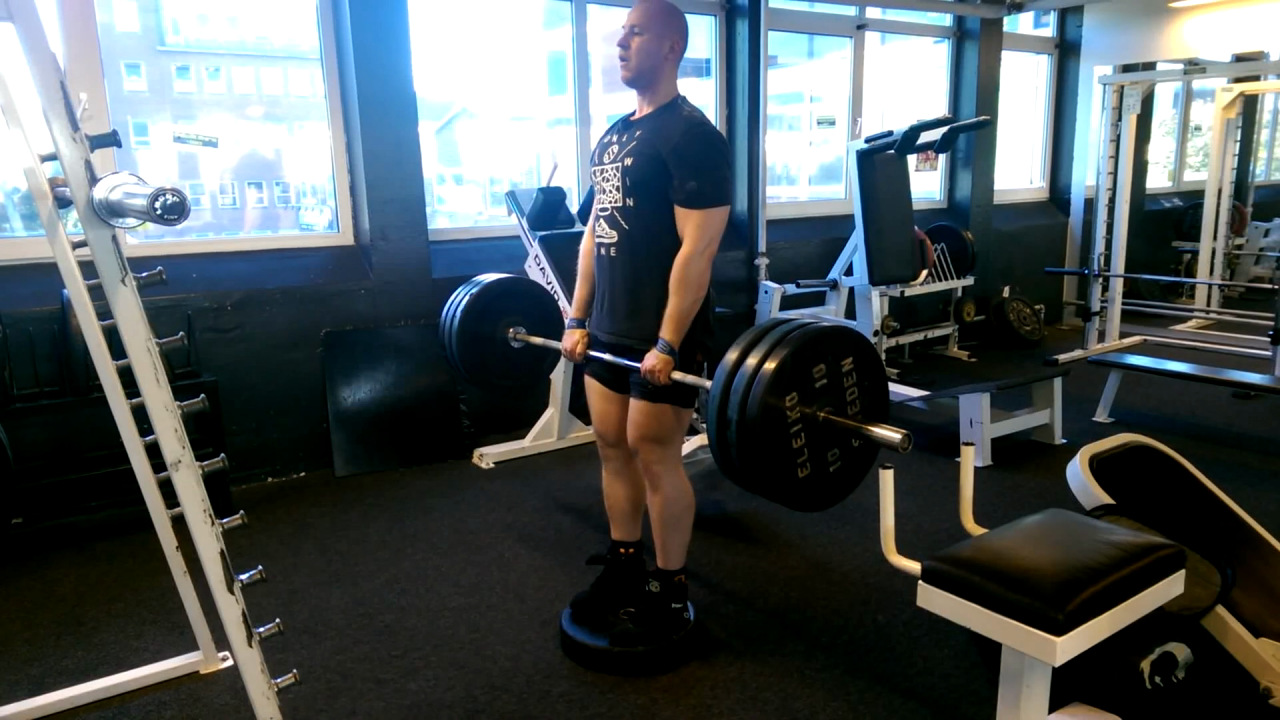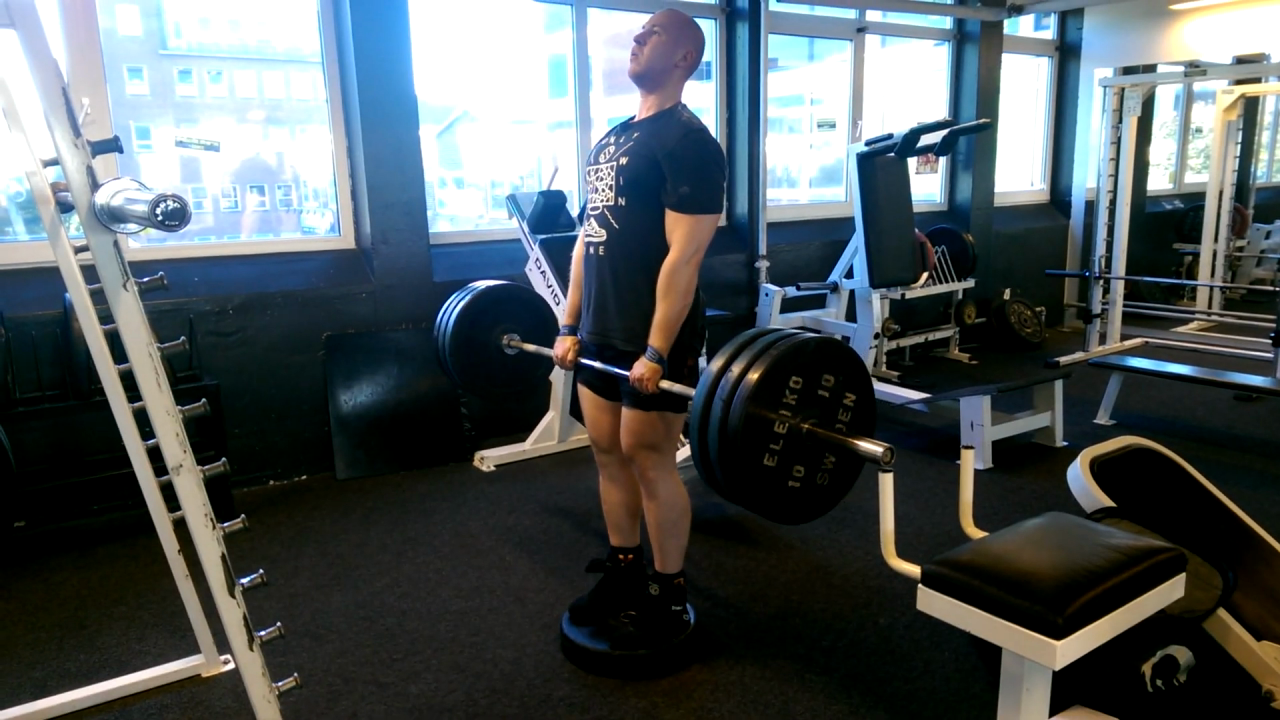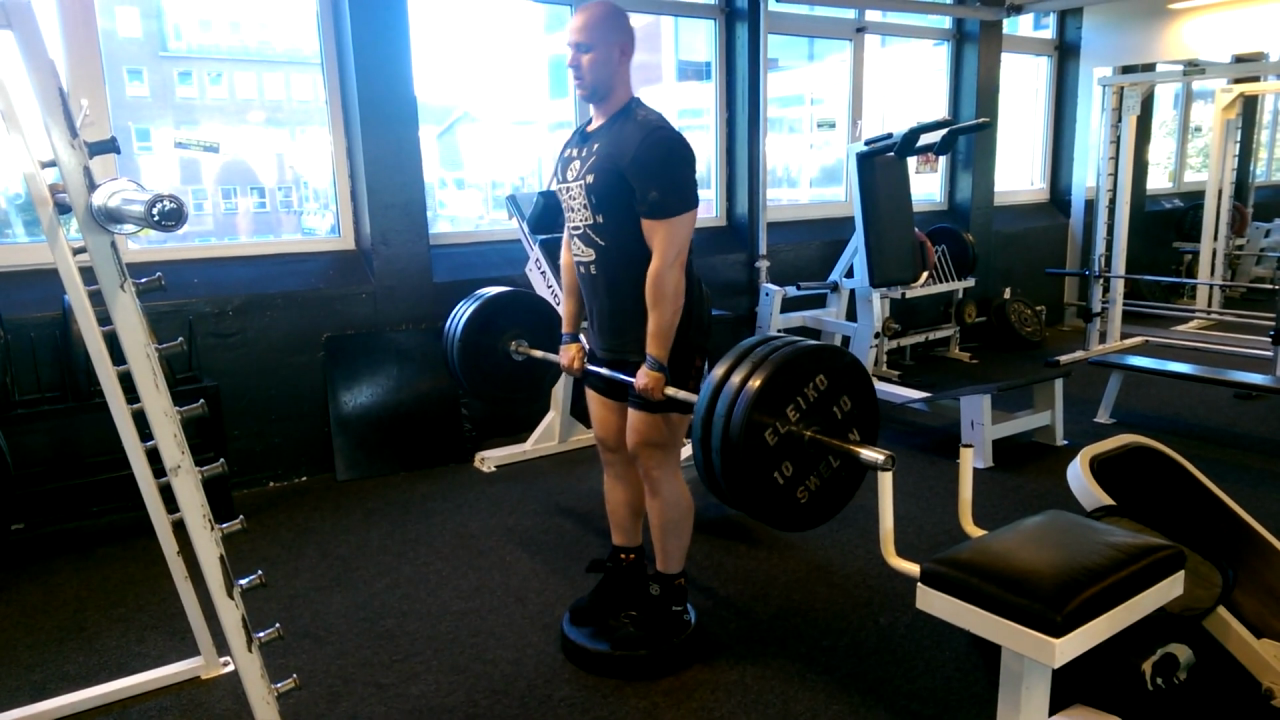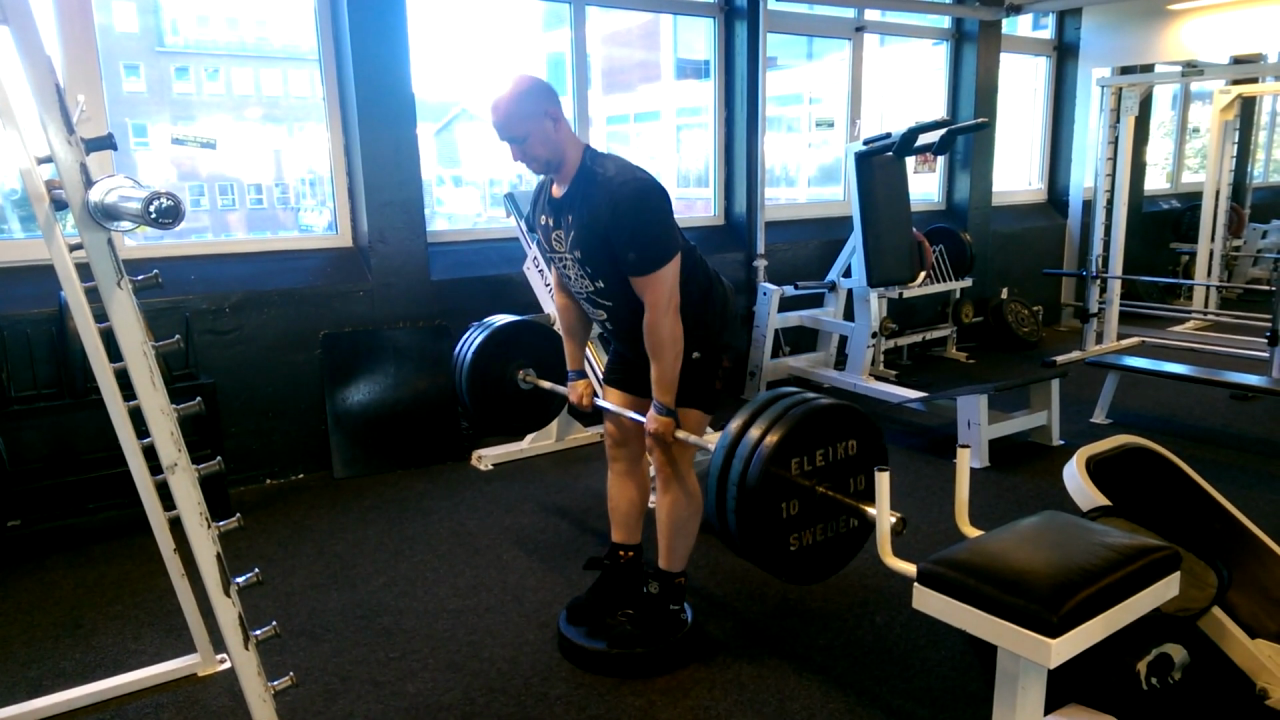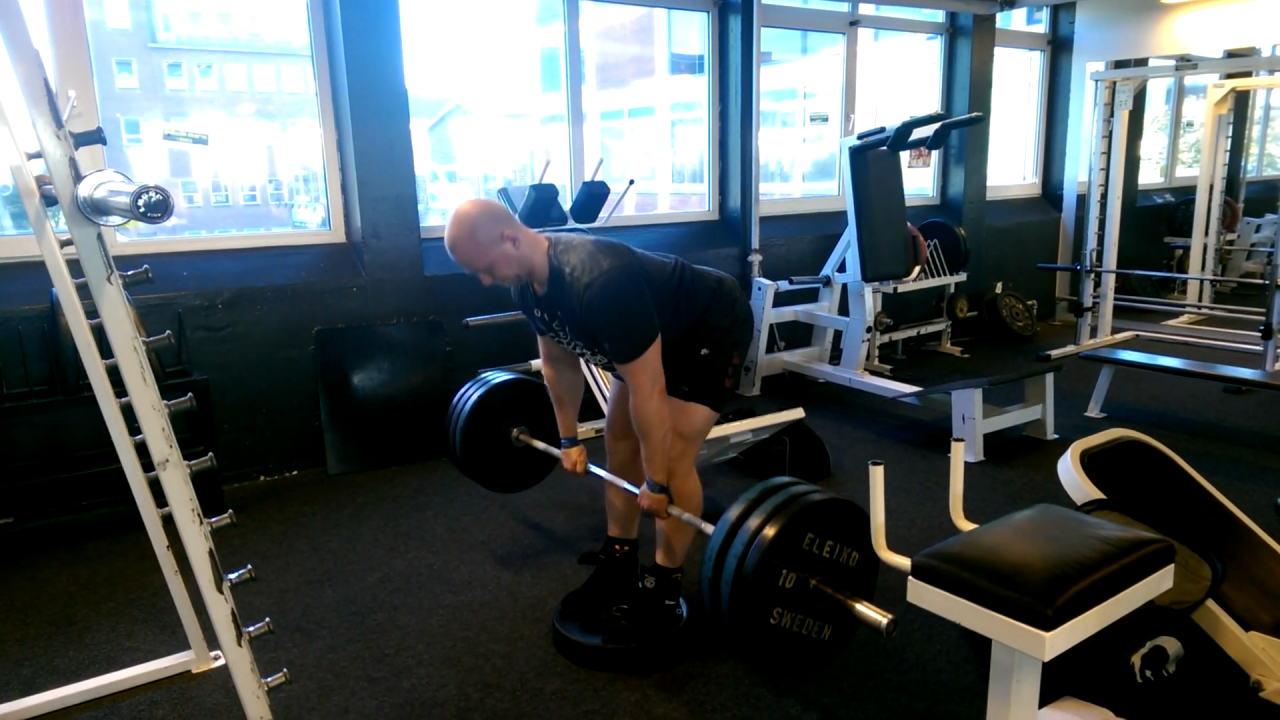
dt=1s
person 1, frame 1
left shoulder: (692, 136)
right shoulder: (613, 135)
left elbow: (697, 248)
left wrist: (669, 343)
right wrist: (578, 319)
left hip: (661, 333)
right hip: (610, 330)
left knee: (655, 456)
right knee: (612, 446)
left ankle: (669, 594)
right ankle: (622, 569)
person 1, frame 2
left shoulder: (688, 142)
right shoulder: (612, 139)
left elbow: (684, 256)
left wrist: (657, 352)
right wrist: (569, 326)
left hip: (651, 340)
right hip: (600, 334)
left knee: (650, 462)
right knee: (609, 454)
left ankle: (669, 597)
right ankle: (623, 574)
person 1, frame 3
left shoulder: (652, 142)
right shoulder: (575, 144)
left elbow: (668, 260)
left wrist: (657, 360)
right wrist: (571, 334)
left hip: (662, 336)
right hip: (607, 336)
left knee: (653, 460)
right knee: (613, 453)
left ankle: (670, 597)
right ankle: (624, 573)
person 1, frame 4
left shoulder: (627, 193)
right shoulder: (543, 202)
left elbow: (663, 309)
right elbow: (567, 289)
left wrist: (663, 406)
right wrist: (575, 371)
left hip: (693, 329)
right hip: (632, 332)
left knee: (670, 454)
right knee: (621, 443)
left ankle: (667, 596)
right ankle: (622, 573)
person 1, frame 5
left shoulder: (601, 284)
right shoulder: (528, 284)
left elbow: (649, 392)
right elbow: (559, 361)
left wrist: (656, 485)
right wrist: (569, 439)
left hip: (714, 329)
right hip: (657, 333)
left knee: (672, 457)
right knee: (620, 440)
left ankle: (664, 591)
right ankle: (617, 570)
